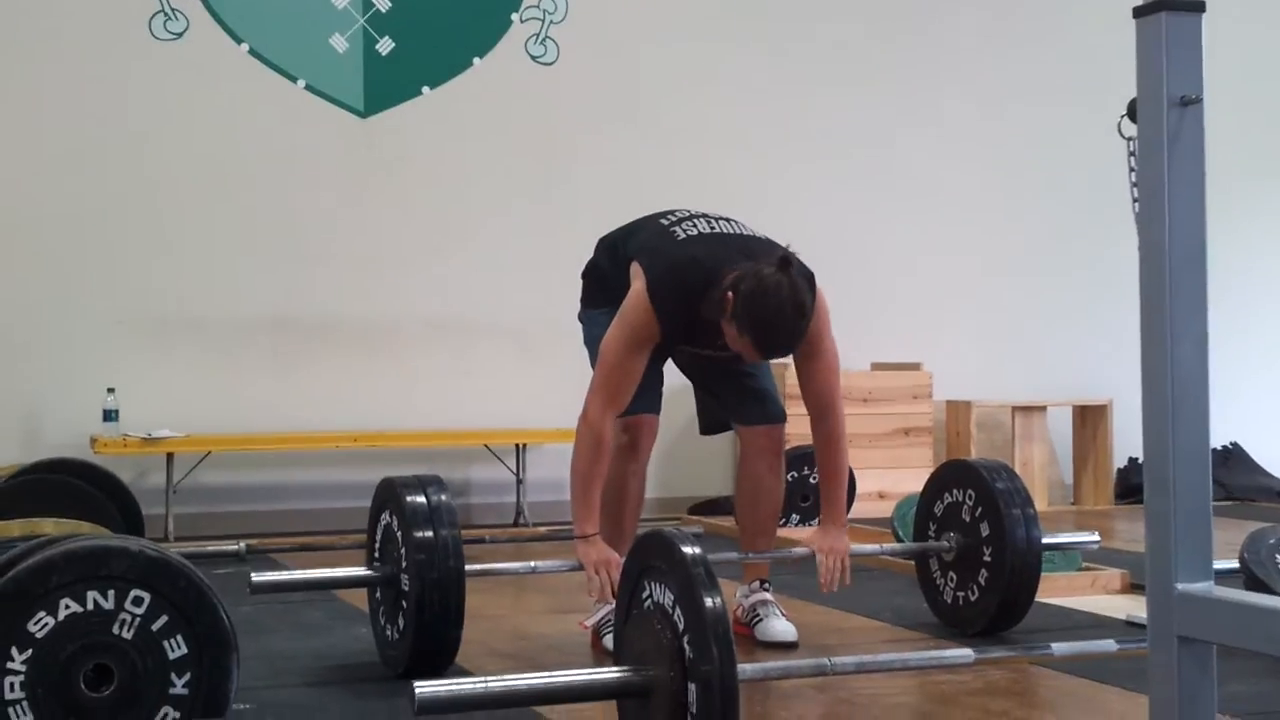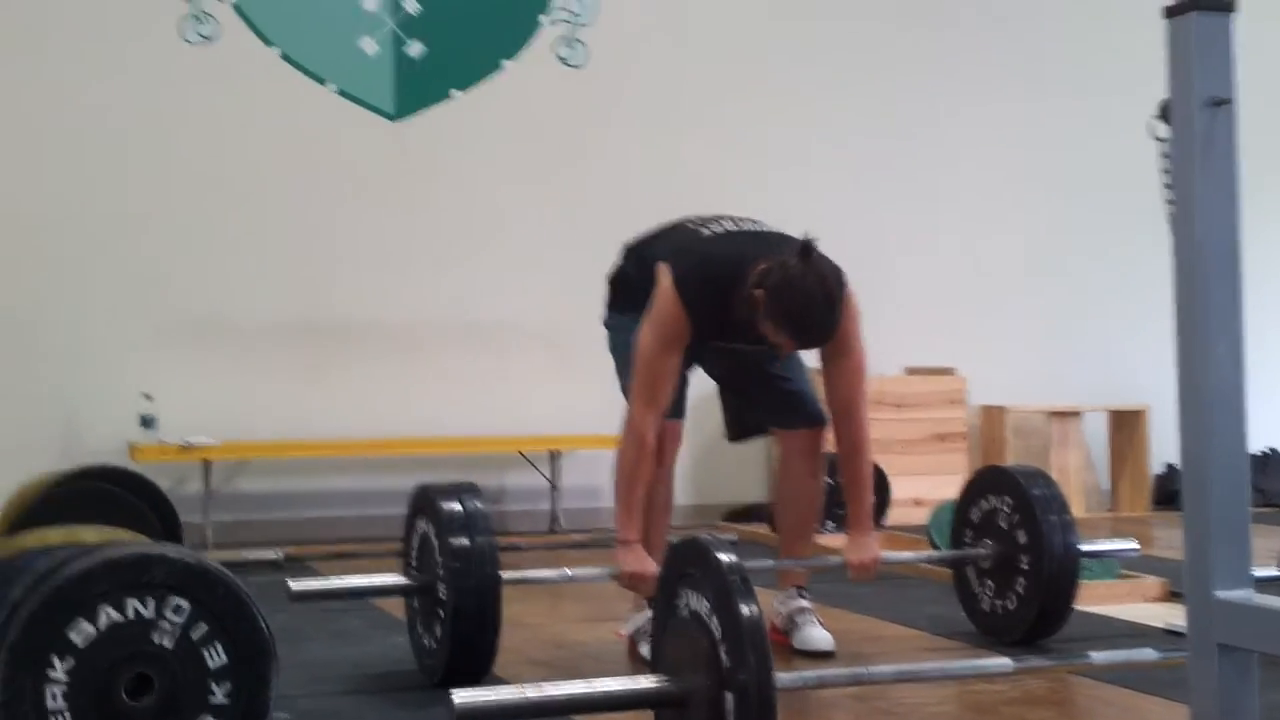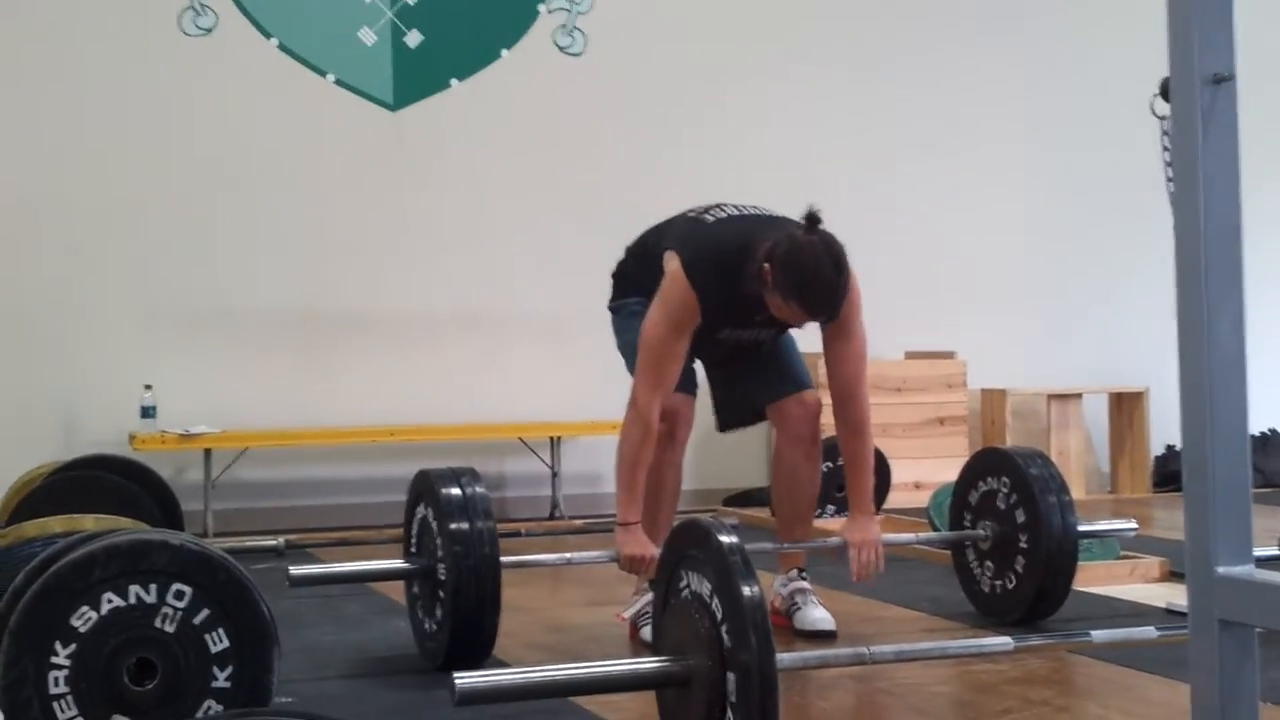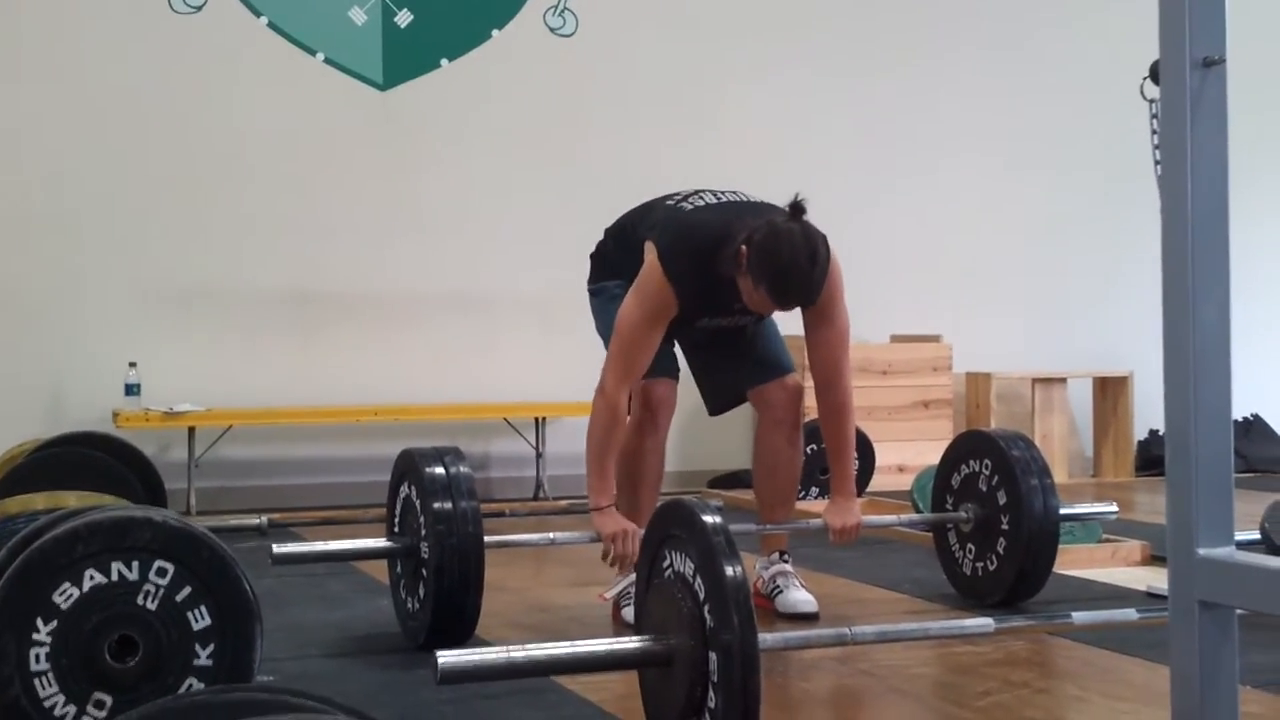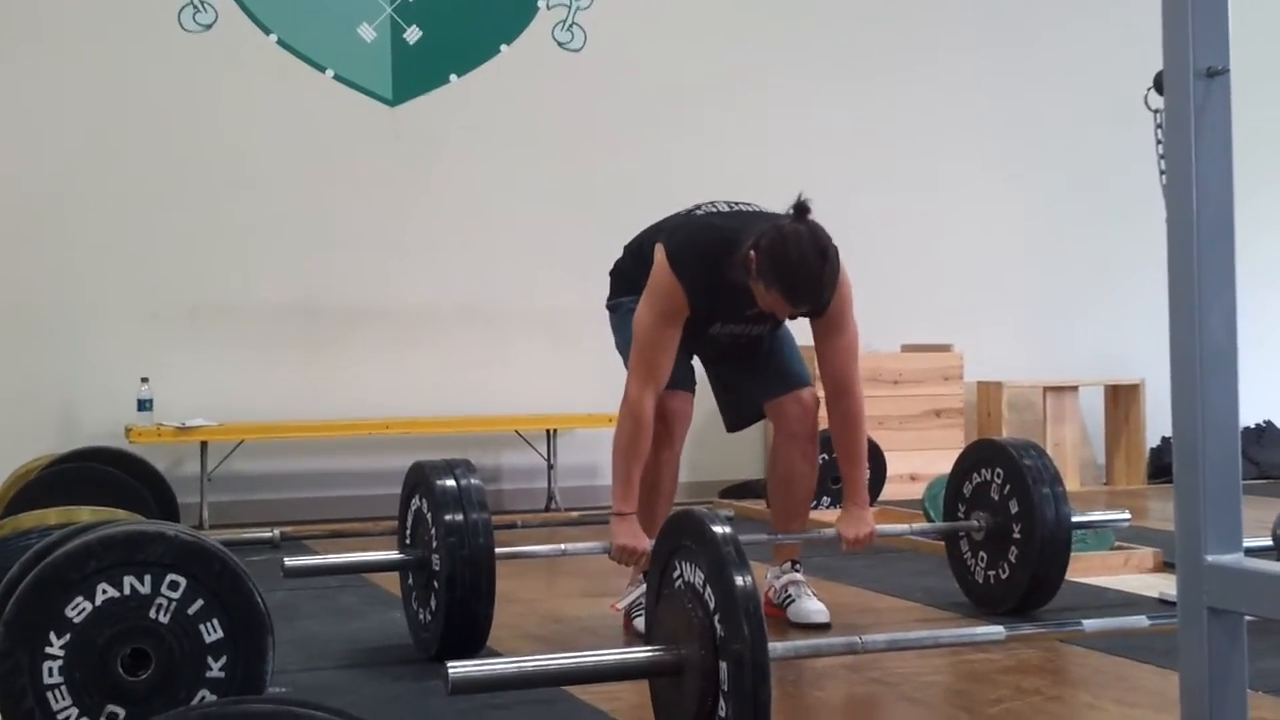
dt=1s
person 1, frame 1
left shoulder: (801, 299)
right shoulder: (650, 295)
left elbow: (827, 413)
right elbow: (598, 416)
left wrist: (834, 524)
right wrist: (587, 535)
left hip: (710, 312)
right hip: (614, 293)
left knee: (767, 431)
right knee: (635, 428)
left ankle: (755, 595)
right ankle: (613, 603)
person 1, frame 2
left shoulder: (833, 301)
right shoulder: (684, 287)
left elbow: (849, 418)
right elbow: (642, 420)
left wrist: (861, 530)
right wrist: (629, 542)
left hip: (742, 330)
right hip: (641, 302)
left knee: (805, 433)
right knee: (663, 431)
left ankle: (792, 602)
right ankle: (650, 610)
person 1, frame 3
left shoulder: (836, 283)
right shoulder: (693, 272)
left elbow: (851, 402)
right elbow: (646, 402)
left wrist: (862, 514)
right wrist: (629, 525)
left hip: (744, 321)
right hip: (649, 297)
left knee: (802, 412)
right knee: (673, 412)
left ankle: (792, 584)
right ankle: (649, 594)
person 1, frame 4
left shoulder: (816, 265)
right shoulder: (672, 261)
left elbow: (834, 385)
right elbow: (613, 390)
left wrist: (844, 495)
right wrist: (603, 508)
left hip: (723, 304)
right hip: (626, 279)
left knee: (784, 395)
right knee: (655, 398)
left ankle: (774, 567)
right ankle: (634, 576)
person 1, frame 5
left shoulder: (825, 278)
right shoulder: (680, 264)
left elbow: (844, 392)
right elbow: (642, 394)
left wrist: (856, 505)
right wrist: (623, 515)
left hip: (742, 321)
right hip: (645, 296)
left knee: (800, 408)
right knee: (672, 411)
left ankle: (785, 577)
right ankle: (645, 586)
